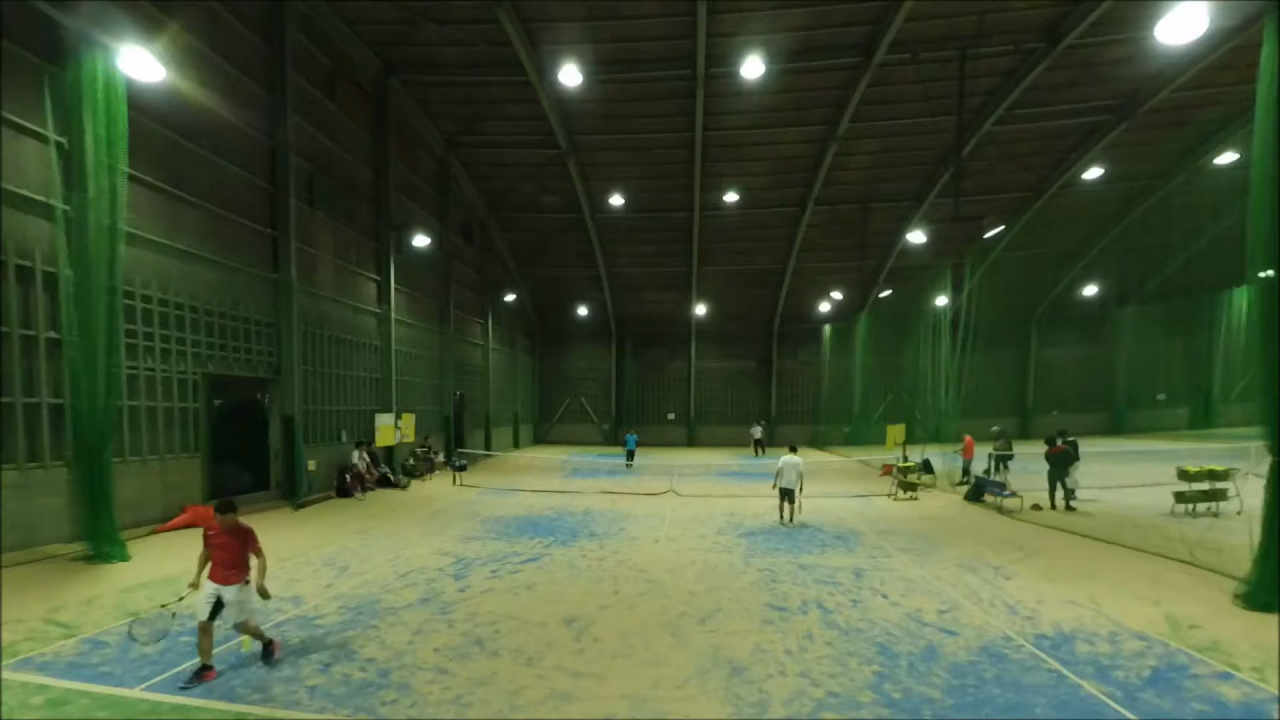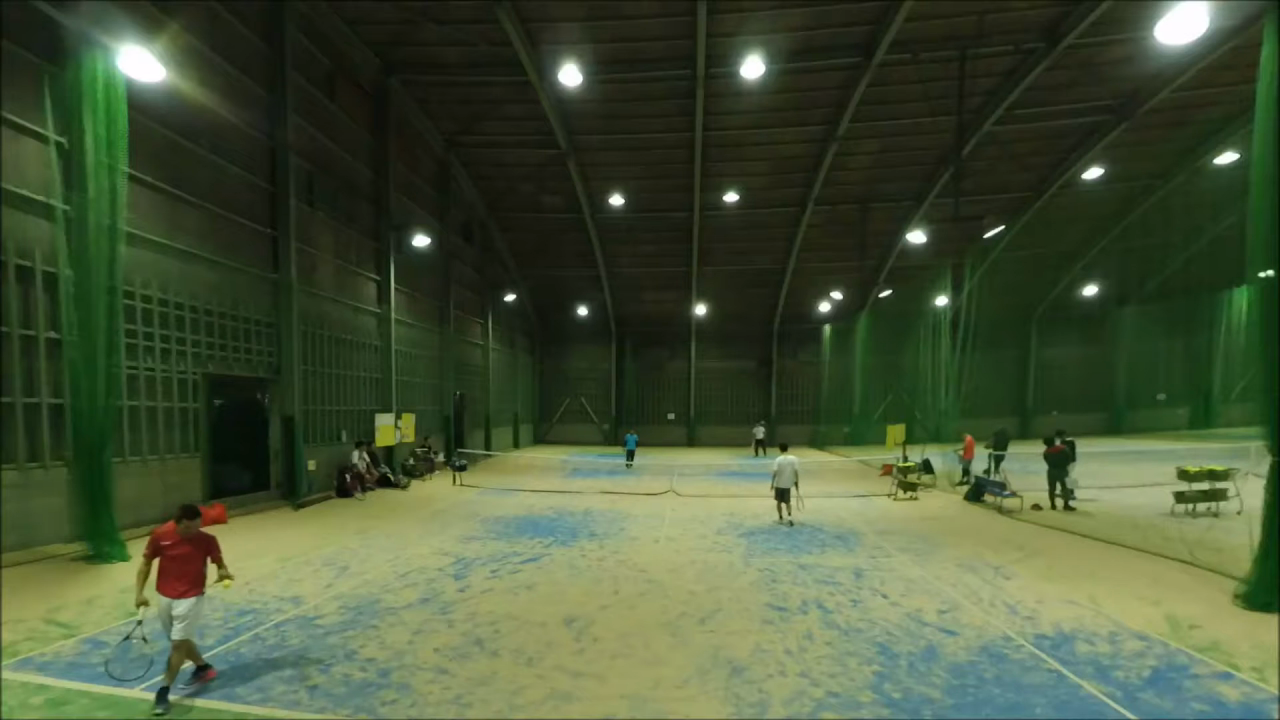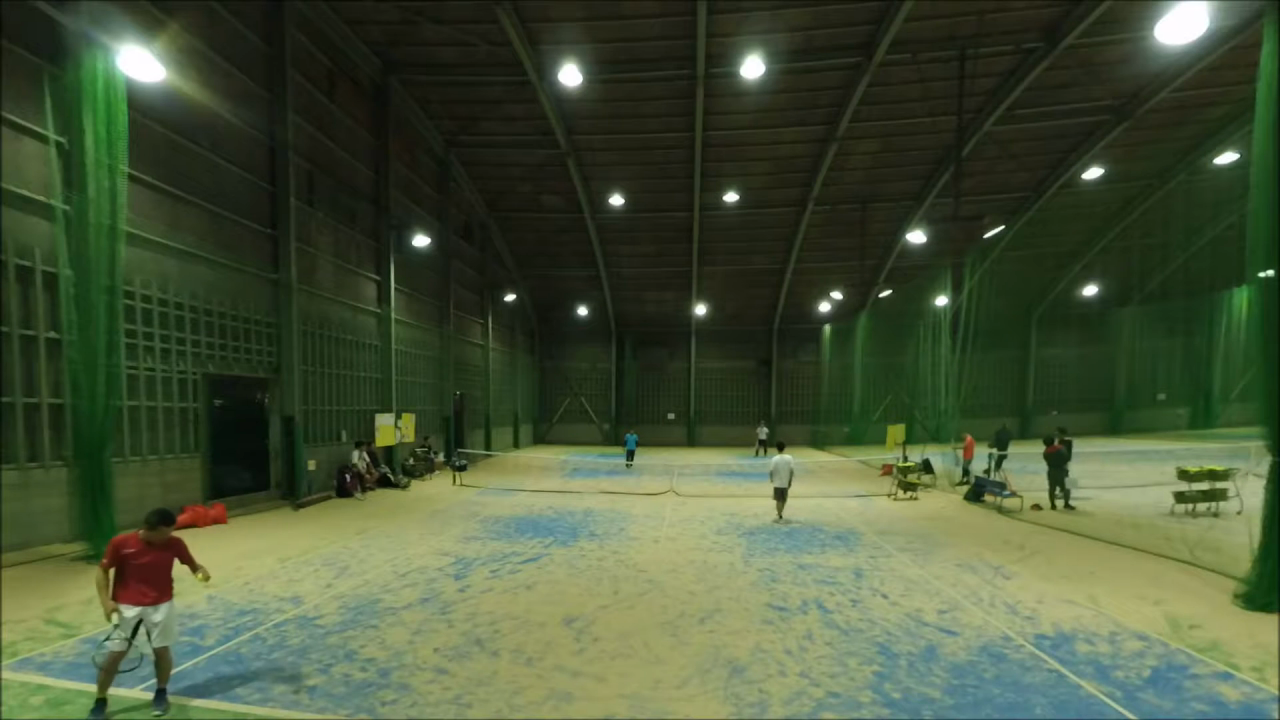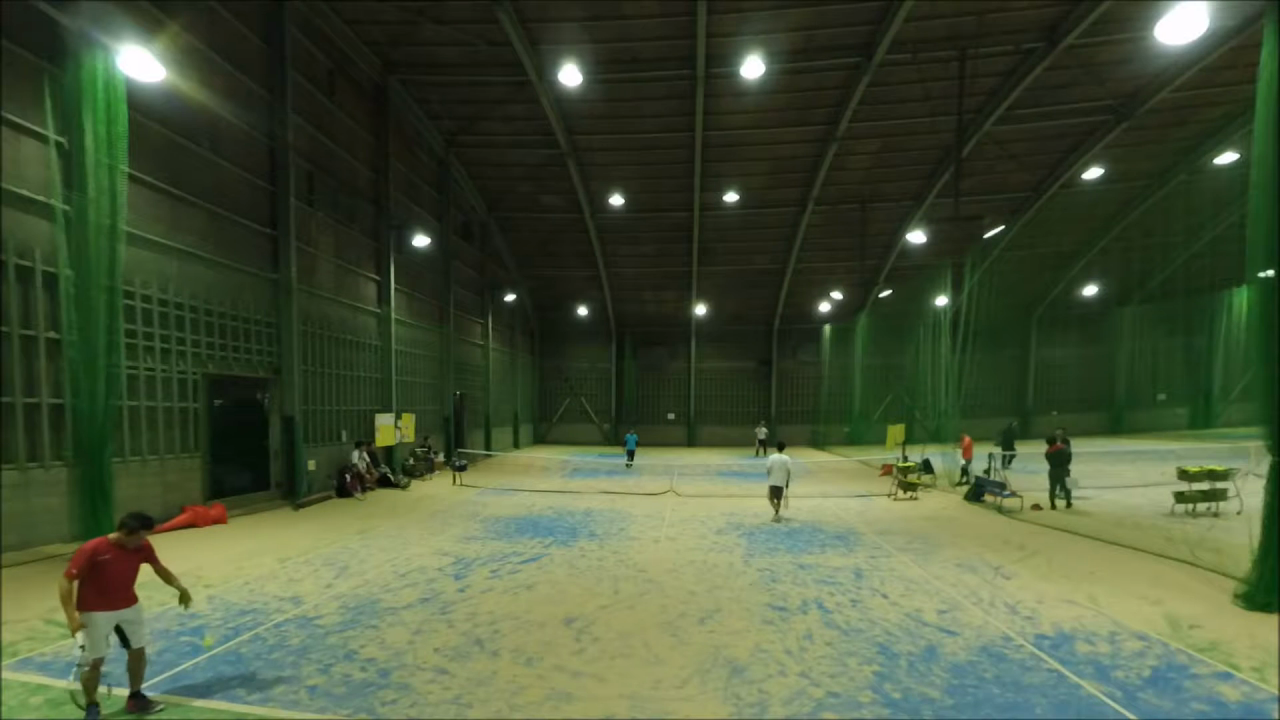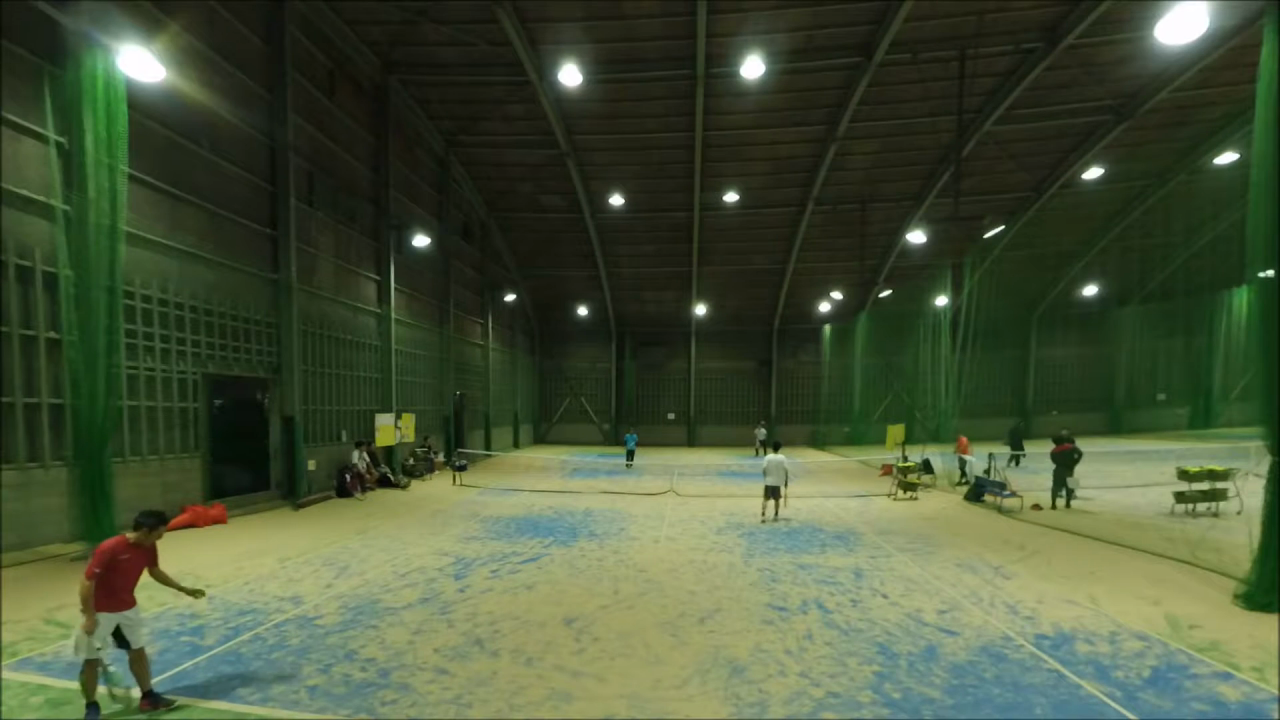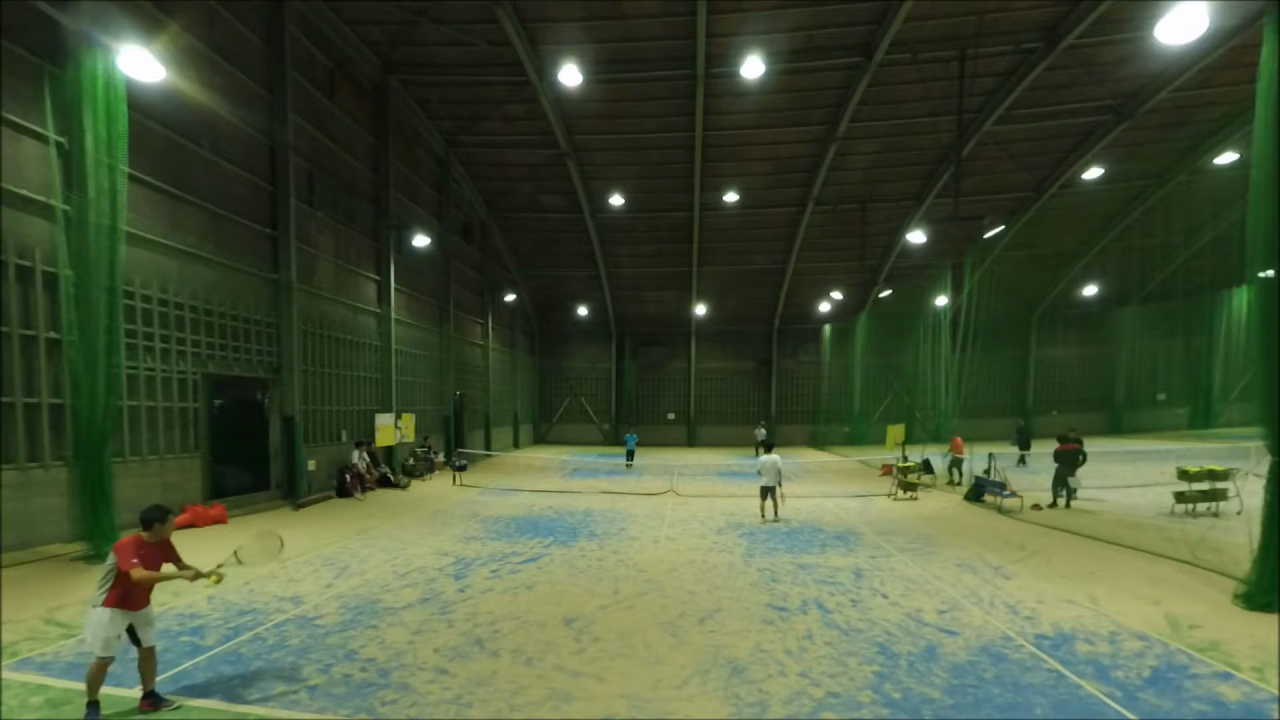
dt=0.4s
person 1, frame 1
left shoulder: (245, 532)
right shoulder: (209, 530)
left elbow: (260, 558)
left wrist: (259, 582)
right wrist: (197, 576)
left hip: (236, 585)
right hip: (212, 583)
left knee: (241, 626)
right knee: (203, 625)
left ankle: (268, 643)
right ankle: (205, 668)
person 1, frame 2
left shoulder: (207, 540)
right shoulder: (159, 537)
left elbow: (220, 564)
right elbow: (146, 563)
left wrist: (223, 573)
right wrist: (139, 592)
left hip: (190, 598)
right hip: (165, 596)
left knee: (178, 644)
right knee: (177, 641)
left ankle: (164, 691)
right ankle: (204, 668)
person 1, frame 3
left shoulder: (175, 544)
right shoulder: (120, 543)
left elbow: (192, 565)
right elbow: (102, 571)
left wrist: (200, 571)
right wrist: (105, 601)
left hip: (160, 604)
right hip: (125, 605)
left knee: (162, 650)
right knee: (114, 655)
left ankle: (161, 693)
right ankle: (100, 702)
person 1, frame 4
left shoulder: (142, 546)
right shoulder: (92, 550)
left elbow: (159, 568)
right elbow: (66, 581)
left wrist: (180, 587)
right wrist: (71, 616)
left hip: (129, 607)
right hip: (95, 612)
left knee: (138, 651)
right knee: (95, 661)
left ankle: (135, 697)
person 1, frame 5
left shoulder: (148, 548)
right shoulder: (109, 549)
left elbow: (155, 571)
right elbow: (87, 583)
left wrist: (184, 589)
right wrist: (89, 617)
left hip: (127, 609)
right hip: (100, 613)
left knee: (138, 652)
right knee: (91, 661)
left ankle: (148, 697)
person 1, frame 6
left shoulder: (164, 545)
right shoulder: (128, 546)
left elbow: (182, 566)
right elbow: (138, 576)
left wrist: (203, 574)
right wrist: (180, 575)
left hip: (140, 607)
right hip: (110, 608)
left knee: (148, 650)
right knee: (104, 659)
left ankle: (149, 697)
